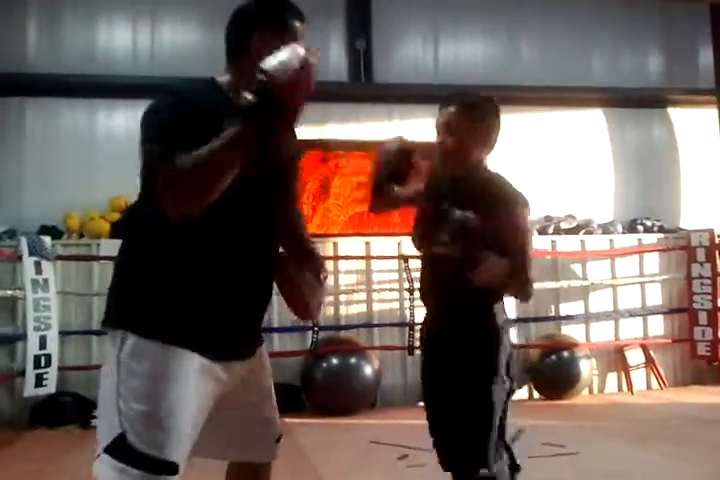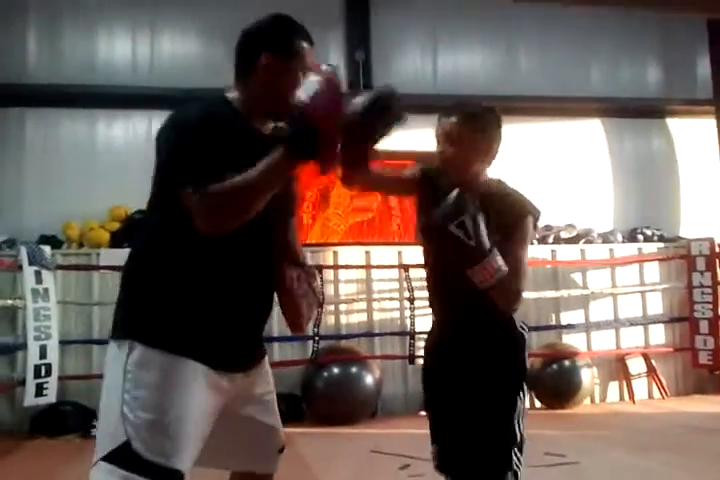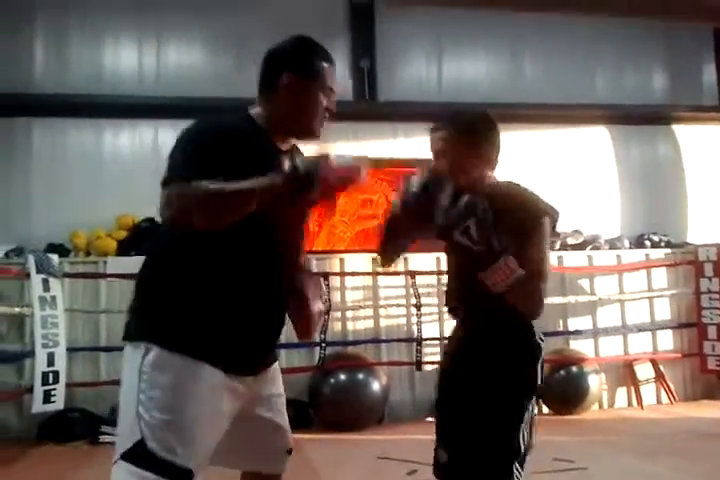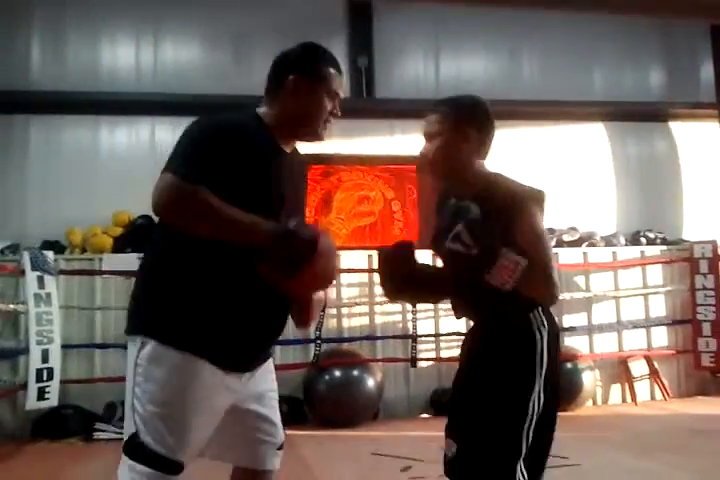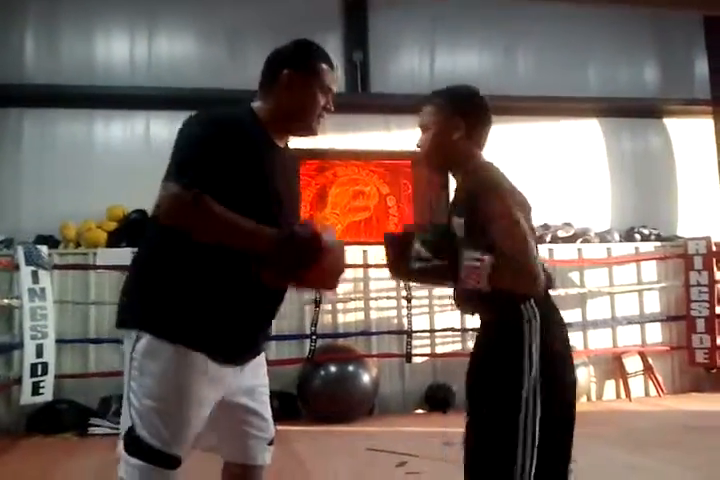
dt=0.1s
person 1, frame 1
left shoulder: (275, 126)
right shoulder: (183, 108)
left elbow: (282, 214)
right elbow: (179, 198)
left wrist: (306, 259)
right wrist: (248, 127)
left hip: (239, 330)
right hip: (163, 327)
person 1, frame 2
left shoulder: (275, 143)
right shoulder: (197, 125)
right elbow: (212, 215)
left wrist: (295, 277)
right wrist: (287, 151)
left hip: (241, 344)
right hip: (167, 340)
person 1, frame 3
left shoulder: (290, 161)
right shoulder: (215, 136)
right elbow: (180, 207)
left wrist: (303, 290)
right wrist: (284, 184)
left hip: (252, 350)
right hip: (180, 342)
person 1, frame 4
left shoulder: (293, 164)
right shoulder: (222, 135)
right elbow: (170, 200)
left wrist: (301, 288)
right wrist: (270, 235)
left hip: (249, 345)
right hip: (182, 336)
person 1, frame 5
left shoulder: (284, 158)
right shoulder: (218, 130)
right elbow: (174, 206)
left wrist: (302, 257)
right wrist: (273, 243)
left hip: (241, 339)
right hip: (175, 329)
person 2, frame 1
left shoulder: (504, 199)
right shoulder: (437, 180)
left elbow: (523, 287)
right elbow: (382, 201)
left wrist: (475, 255)
right wrist: (385, 177)
left hip: (482, 333)
right hip: (441, 327)
person 2, frame 2
left shoulder: (514, 208)
right shoulder: (434, 185)
left elbow: (509, 299)
right elbow: (358, 177)
left wrist: (477, 248)
left hip: (494, 343)
right hip: (446, 337)
person 2, frame 3
left shoulder: (528, 210)
right shoulder: (445, 194)
left elbow: (532, 304)
right elbow: (388, 253)
left wrist: (487, 253)
right wrist: (404, 215)
left hip: (512, 349)
right hip: (466, 342)
person 2, frame 4
left shoulder: (515, 200)
right shoulder: (453, 198)
left elbow: (546, 291)
right elbow: (455, 282)
left wrist: (487, 255)
right wrist: (413, 278)
left hip: (525, 340)
right hip: (487, 337)
person 2, frame 5
left shoulder: (486, 189)
right shoulder: (470, 189)
left elbow: (528, 278)
left wrist: (458, 267)
left hip: (525, 333)
right hip: (502, 333)
